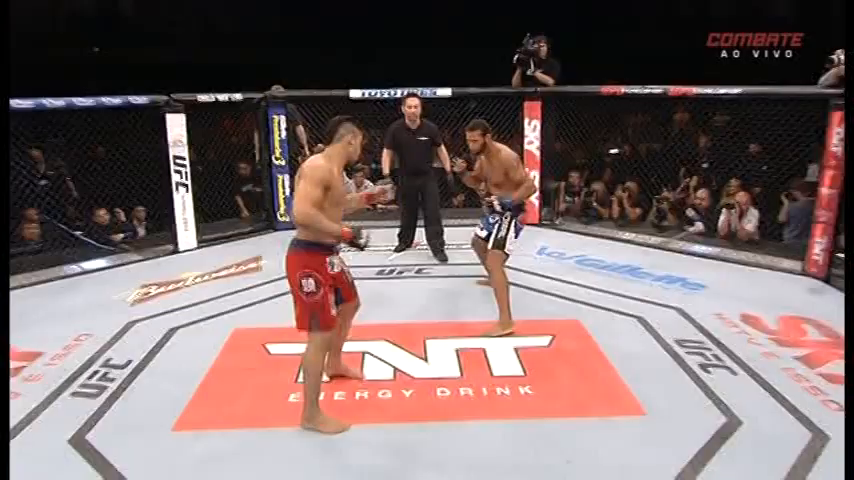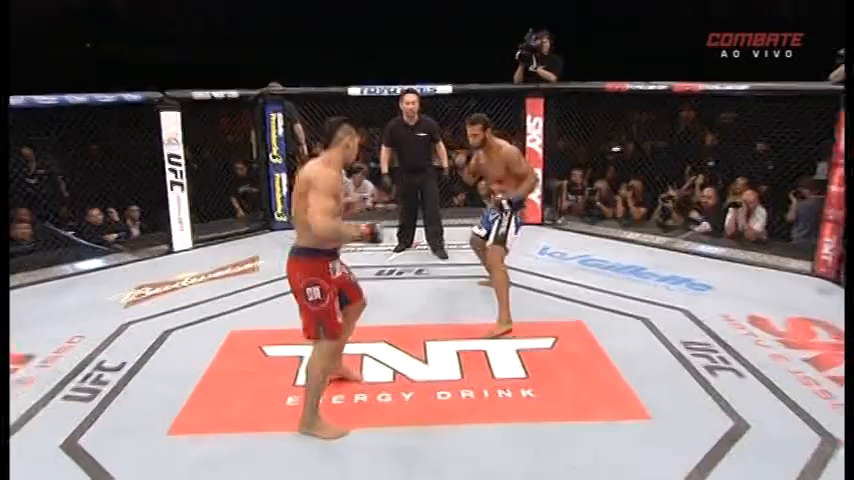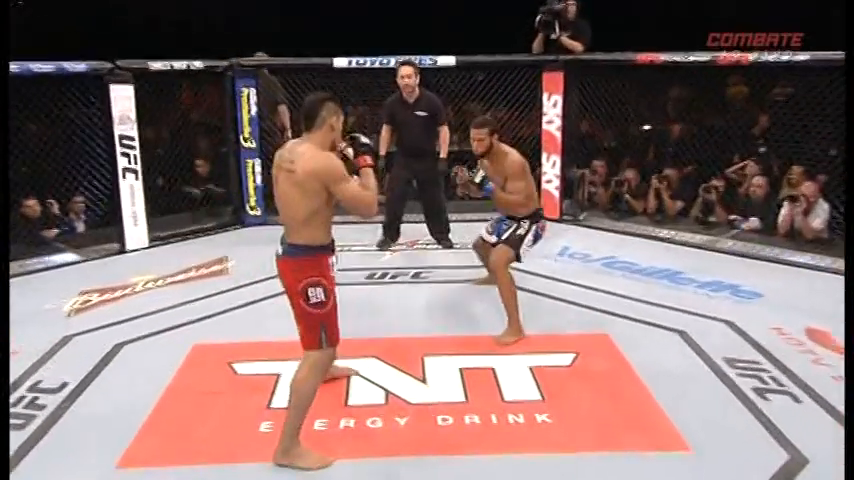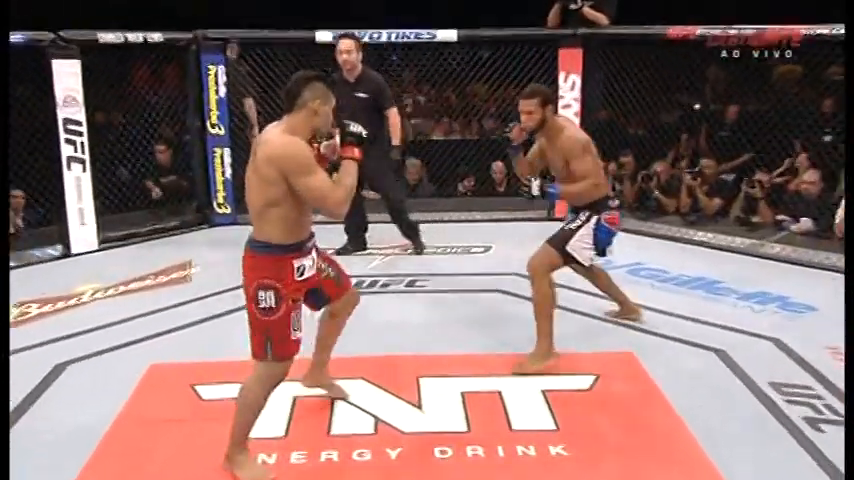
dt=0.5s
person 1, frame 1
left shoulder: (333, 169)
right shoulder: (319, 167)
right elbow: (302, 213)
left wrist: (368, 197)
right wrist: (345, 233)
left hip: (327, 255)
right hip: (308, 259)
left knee: (349, 304)
right knee: (320, 335)
left ankle: (334, 364)
right ankle: (311, 415)
person 1, frame 2
left shoulder: (324, 171)
right shoulder: (325, 175)
right elbow: (322, 228)
right wrist: (362, 231)
left hip: (327, 260)
right hip: (310, 265)
left knee: (354, 304)
right knee: (326, 341)
left ankle: (335, 368)
right ankle: (309, 420)
person 1, frame 3
left shoulder: (287, 152)
right shoulder: (324, 162)
right elbow: (367, 208)
right wrist: (364, 162)
left hip: (301, 253)
right hip: (307, 262)
left knee: (326, 309)
right knee: (320, 350)
left ankle: (324, 369)
right ankle: (289, 448)
person 1, frame 4
left shoulder: (280, 133)
right shoulder: (287, 148)
right elbow: (337, 205)
right wrist: (352, 153)
left hip: (302, 251)
right hip: (272, 263)
left knee: (345, 297)
right knee: (273, 367)
left ankle: (317, 372)
person 2, frame 1
left shoulder: (506, 157)
right shoulder: (481, 156)
left elbow: (530, 186)
right elbow: (475, 182)
left wrist: (507, 202)
right wrist: (462, 172)
left hip: (510, 213)
right hip: (496, 211)
left knee: (494, 262)
right knee: (478, 242)
left ankle: (505, 322)
right ankle: (493, 279)
person 2, frame 2
left shoulder: (507, 152)
right shoulder: (480, 151)
left elbow: (532, 178)
right elbow: (472, 179)
left wrist: (512, 198)
right wrist: (463, 167)
left hip: (510, 210)
right hip: (494, 208)
left knee: (494, 258)
right knee: (476, 242)
left ankle: (504, 320)
right ankle: (495, 279)
person 2, frame 3
left shoulder: (512, 162)
right shoulder: (487, 158)
left elbow: (519, 204)
right elbow: (478, 191)
left wrist: (486, 186)
right wrist: (465, 181)
left hip: (529, 222)
right hip: (512, 218)
left knee: (497, 262)
right knee: (480, 245)
left ankle: (514, 328)
right ankle: (493, 276)
person 2, frame 4
left shoulder: (571, 138)
right shoulder: (546, 134)
left elbow: (593, 184)
right elbow: (526, 172)
left wrist: (552, 191)
right wrist: (516, 147)
left hip: (598, 214)
right hip: (589, 212)
left knee: (538, 266)
right knee: (581, 264)
left ankle: (544, 351)
right ankle: (628, 308)
person 3, frame 1
left shoulder: (430, 128)
right shoulder: (395, 129)
left elbow: (440, 149)
right elbow: (387, 152)
left wrist: (448, 171)
right wrist: (386, 175)
left hip: (427, 177)
right hip: (407, 177)
left knee: (433, 212)
right knee: (407, 212)
person 3, frame 2
left shoulder: (429, 124)
right shoulder: (393, 126)
left elbow: (438, 145)
right elbow: (386, 150)
left wrist: (445, 168)
right wrist: (385, 174)
left hip: (427, 174)
right hip: (406, 175)
left knee: (432, 210)
right knee: (407, 211)
person 3, frame 3
left shoulder: (431, 101)
right shoulder: (392, 103)
left elbow: (443, 130)
right elbow: (386, 129)
left wrist: (442, 158)
right wrist: (380, 156)
left hip: (427, 160)
right hip: (402, 159)
left knee: (434, 200)
right knee: (393, 197)
left ankle: (442, 235)
right ankle: (389, 235)
person 3, frame 4
left shoulder: (374, 81)
right shoulder: (335, 83)
left elbow: (392, 114)
left wrist: (396, 147)
left hip: (374, 148)
left knee: (391, 193)
right knee: (350, 196)
left ankle: (412, 234)
right ankle: (356, 239)
